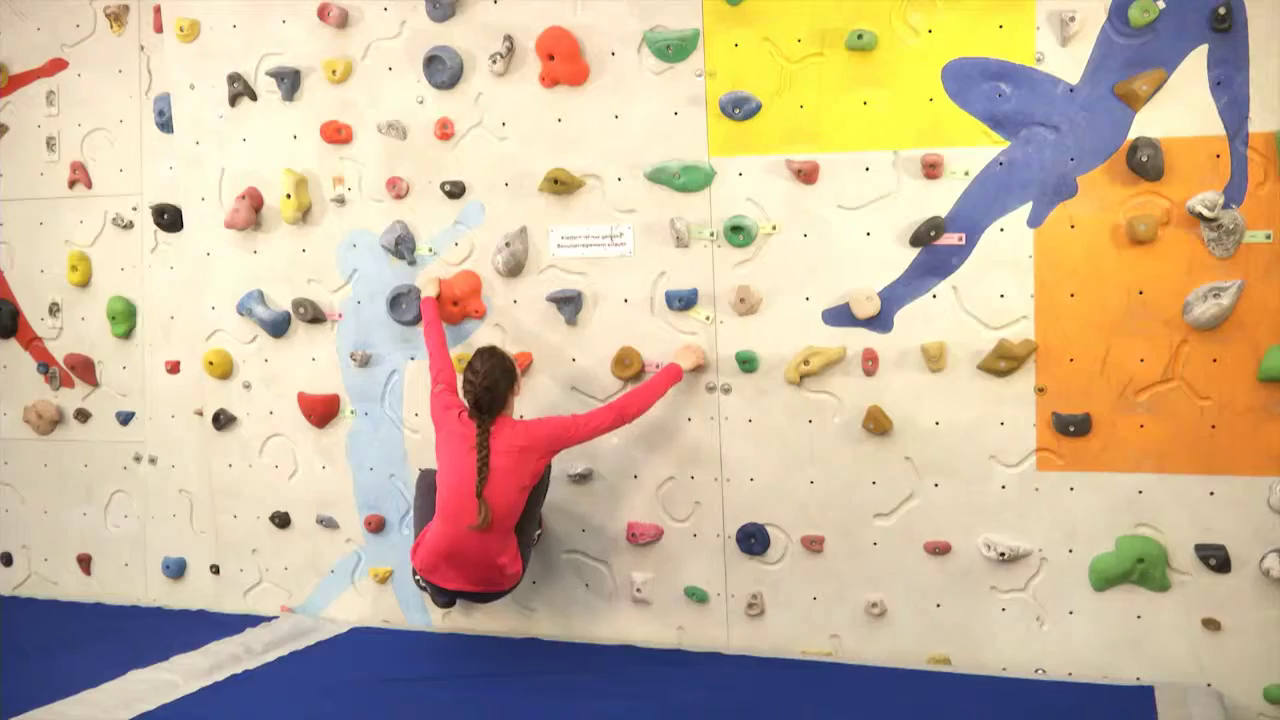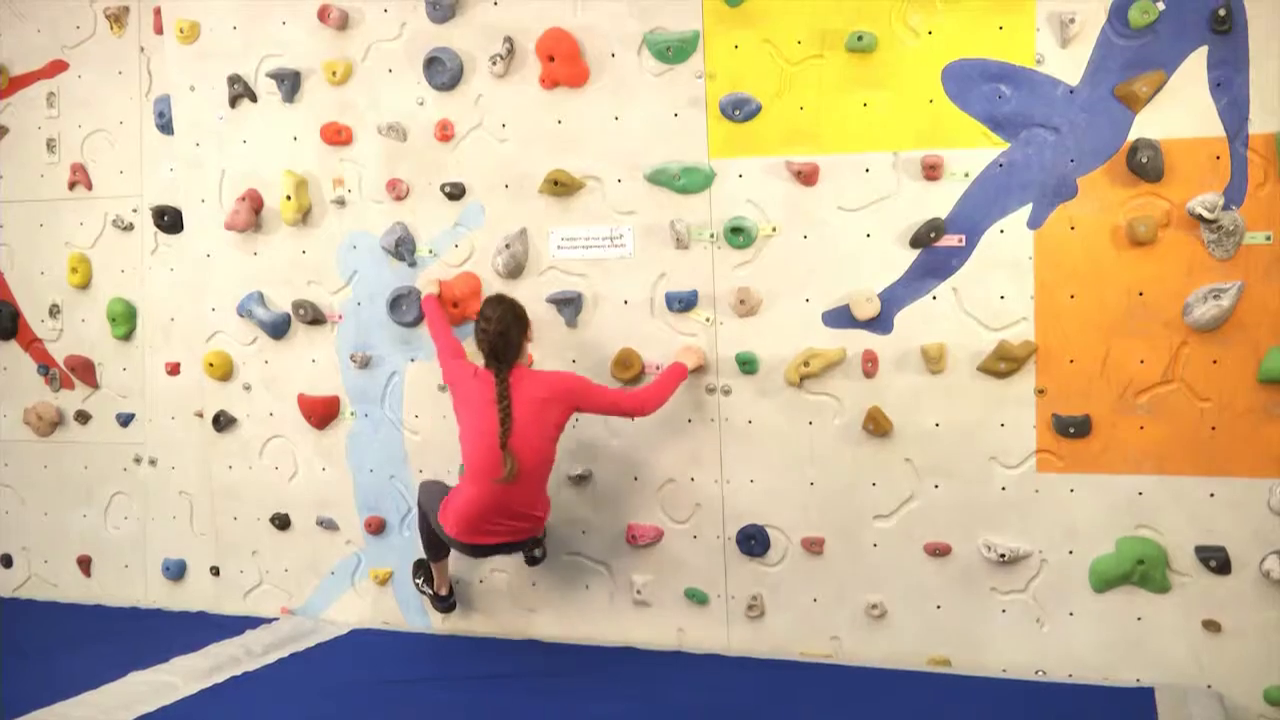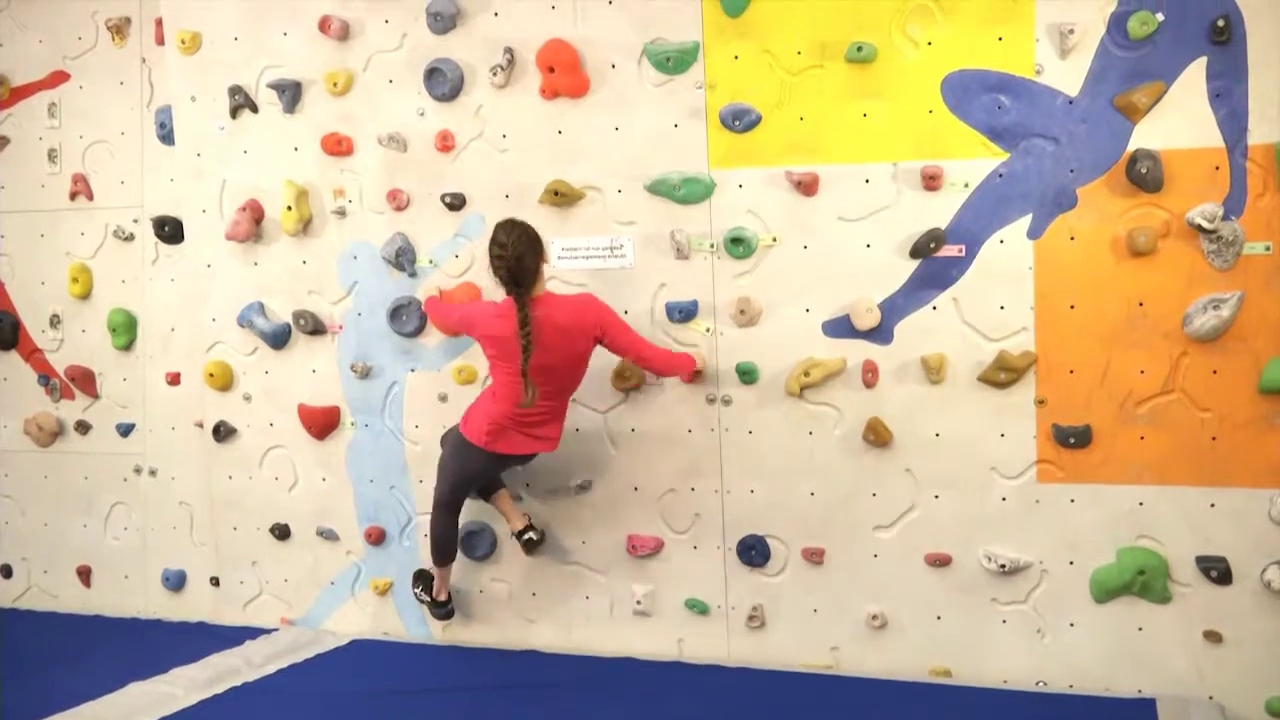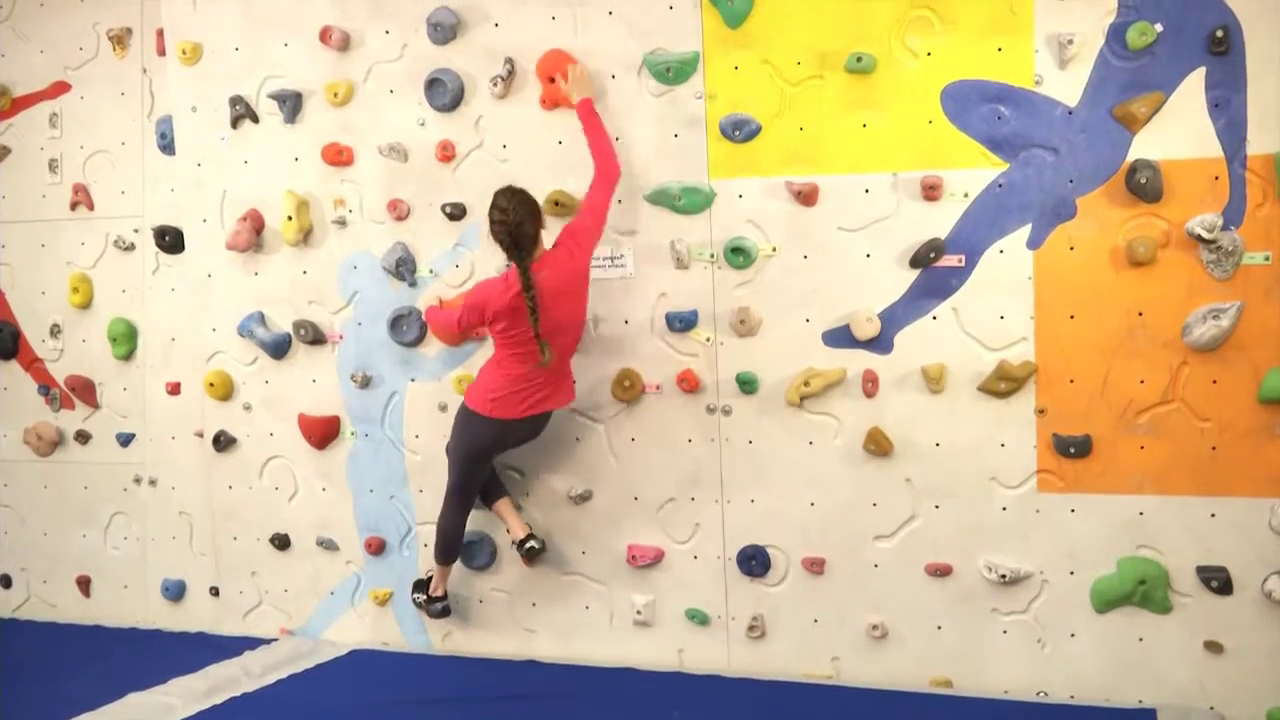
dt=0.5s
person 1, frame 1
left shoulder: (449, 421)
right shoulder: (534, 437)
left elbow: (439, 361)
right elbow: (618, 413)
left wrist: (429, 297)
right wrist: (677, 367)
left hip: (437, 572)
right hip: (497, 583)
person 1, frame 2
left shoulder: (464, 381)
right shoulder: (558, 389)
left elbow: (442, 337)
right elbow: (640, 404)
left wrist: (430, 296)
right wrist: (681, 365)
left hip: (468, 531)
right hip: (523, 522)
left knee: (427, 494)
left ankle: (440, 589)
person 1, frame 3
left shoulder: (487, 318)
right shoulder: (585, 311)
left elbow: (445, 318)
right elbow: (657, 362)
left wrist: (431, 302)
right wrist: (690, 361)
left hip: (489, 436)
right hip: (536, 442)
left knee: (446, 502)
right knee: (456, 442)
left ankle: (439, 593)
right ankle: (519, 524)
person 1, frame 4
left shoulder: (490, 294)
right shoulder: (574, 254)
left elbow: (452, 326)
right elbow: (608, 173)
left wrist: (432, 311)
right wrist: (583, 102)
left hip: (493, 412)
right hip: (541, 412)
left knee: (459, 491)
right knee: (472, 460)
left ankle: (437, 588)
right ankle: (523, 533)
